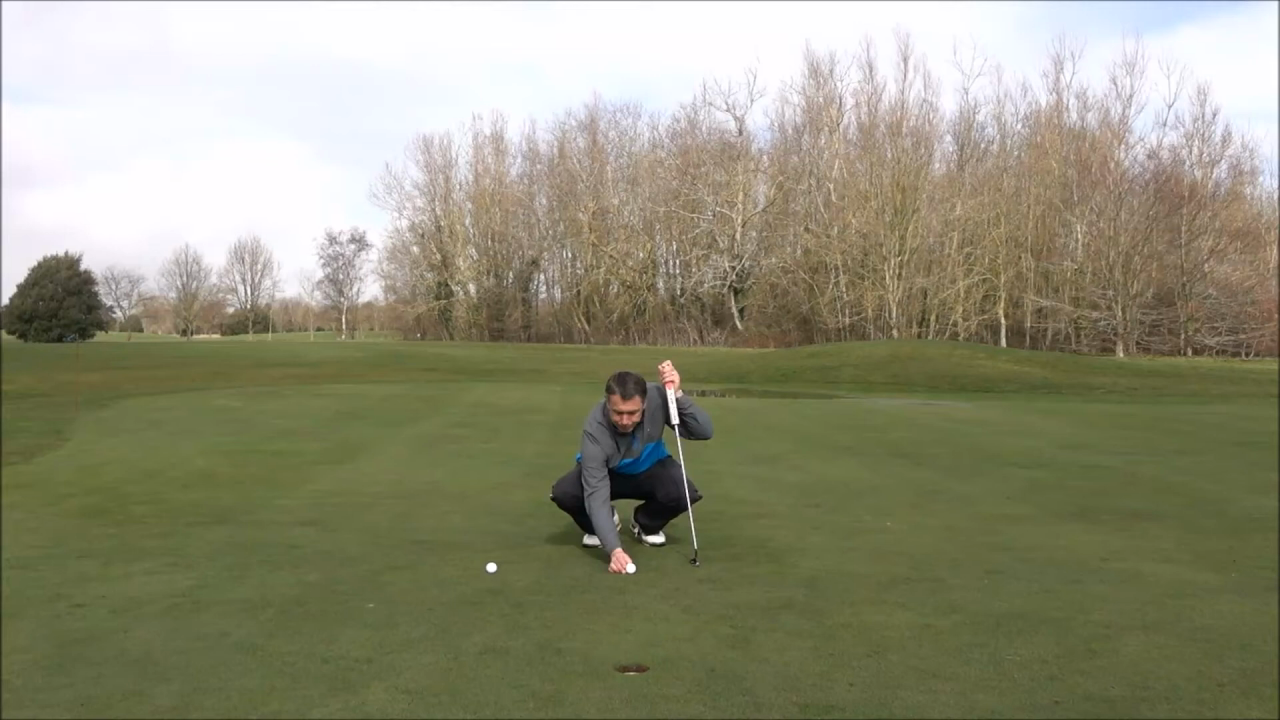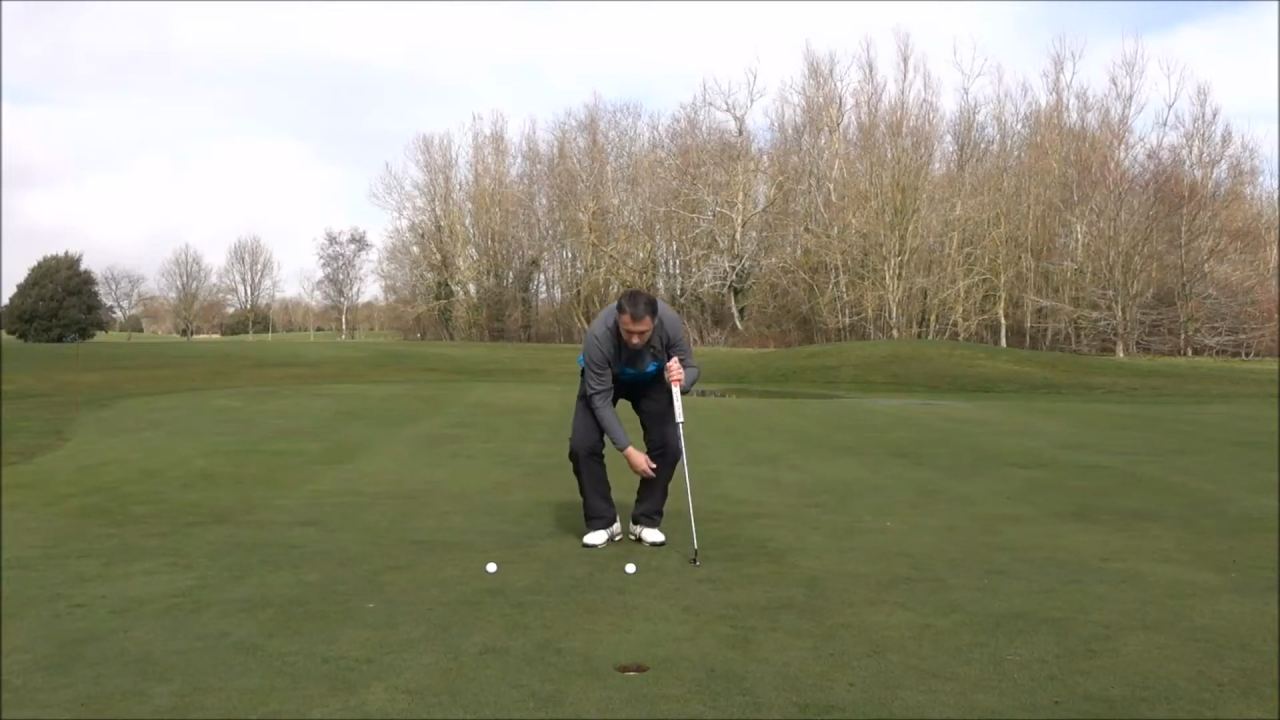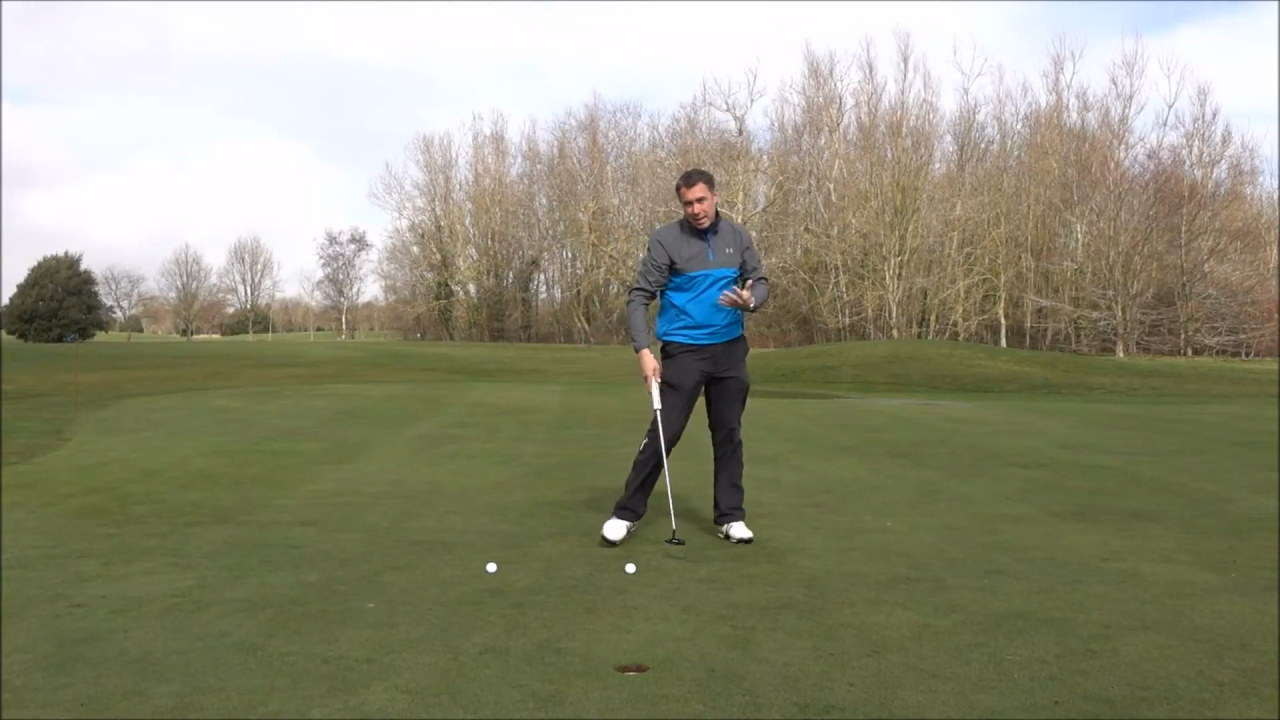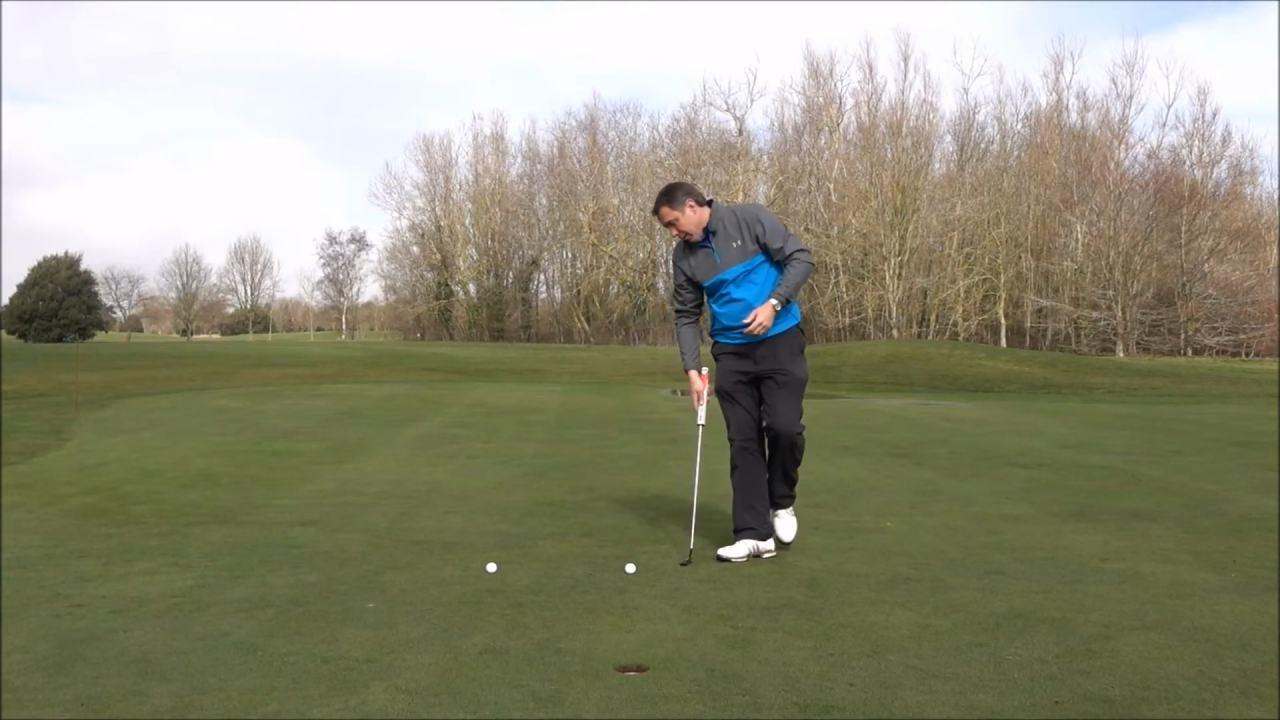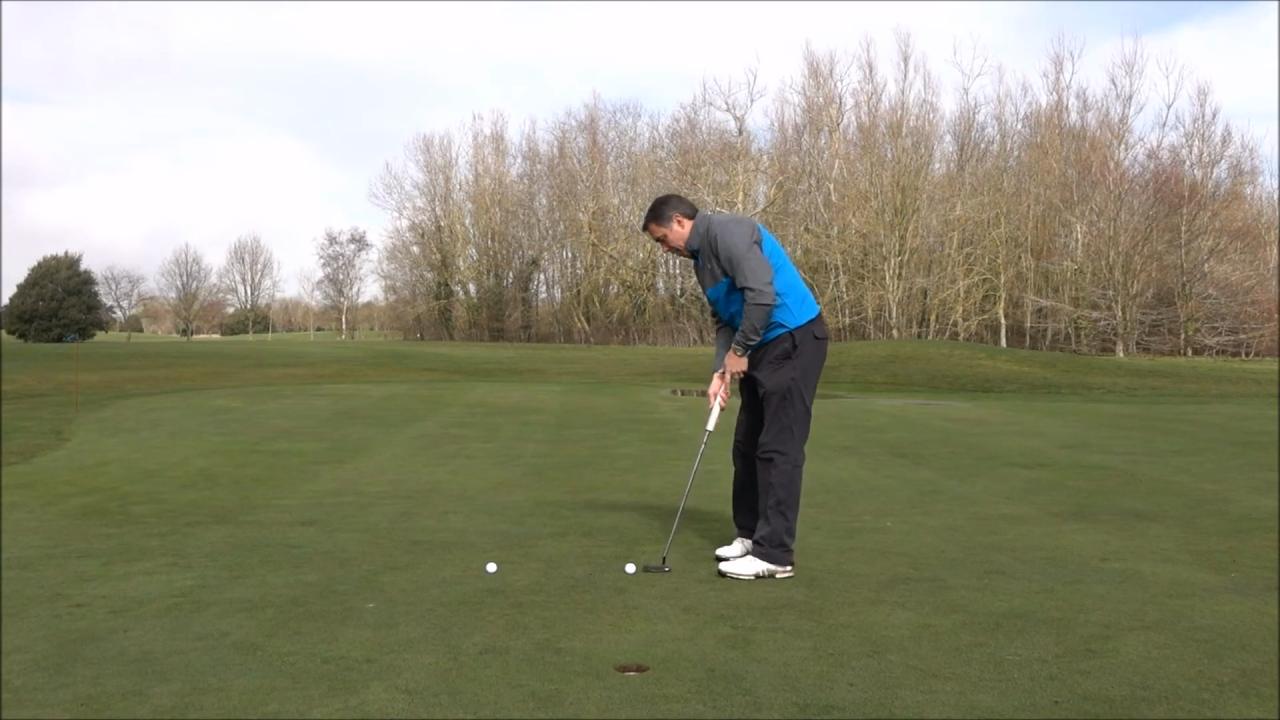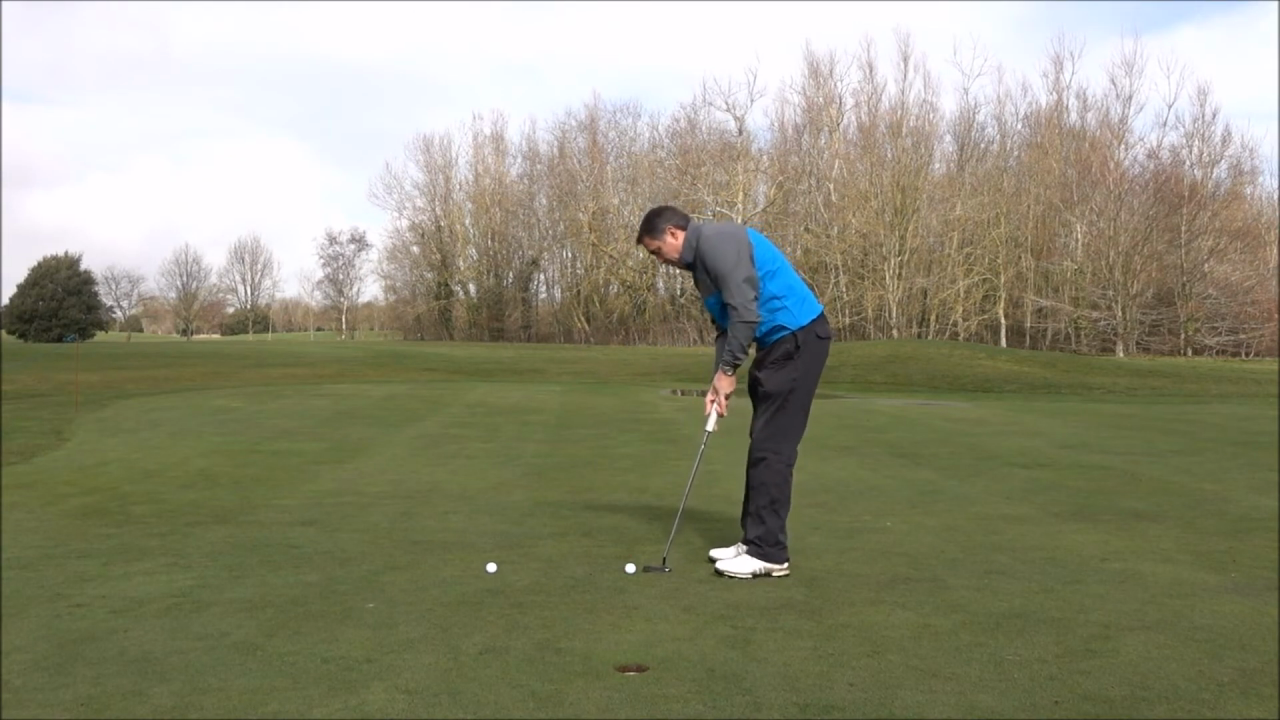
dt=0.7s
person 1, frame 1
left shoulder: (658, 397)
right shoulder: (596, 428)
left elbow: (704, 432)
right elbow: (597, 494)
left wrist: (678, 394)
right wrist: (615, 550)
left hip: (650, 468)
right hip: (607, 474)
left knee: (684, 495)
right knee: (564, 493)
left ankle: (646, 523)
right ankle: (601, 525)
person 1, frame 2
left shoulder: (669, 321)
right shoulder: (599, 334)
left elbow: (691, 369)
right elbow: (601, 398)
left wrist: (682, 378)
right wrist: (627, 450)
left hip: (651, 380)
right hip: (603, 381)
left knee: (667, 445)
right knee: (583, 445)
left ankle: (645, 520)
right ankle: (603, 522)
person 1, frame 3
left shoulder: (738, 236)
right shoulder: (665, 240)
left elbow: (760, 284)
right elbow: (639, 298)
left wrist: (749, 300)
right wrist: (644, 351)
left hip: (729, 349)
right hip: (681, 351)
left knee: (728, 434)
right knee: (665, 431)
left ankle: (730, 516)
right ankle: (627, 512)
person 1, frame 4
left shoulder: (751, 219)
right shoulder: (684, 256)
left elbow: (800, 258)
right elbow: (686, 317)
left wrist: (773, 303)
right wrist: (692, 369)
left hip: (781, 339)
right hip: (732, 351)
left knee: (784, 427)
right knee: (743, 441)
left ankle: (781, 500)
right ankle: (754, 533)
person 1, frame 5
left shoulder: (726, 231)
right shoulder: (703, 256)
left elbow: (761, 295)
right elbow: (726, 319)
left wrist: (739, 351)
right wrist: (721, 370)
left hip: (793, 339)
right hip: (769, 344)
left knee: (778, 446)
right knee: (747, 443)
left ankle: (774, 554)
right ankle: (751, 534)
person 1, frame 6
left shoulder: (716, 241)
right shoulder: (702, 262)
left elbow: (746, 311)
right elbow: (727, 323)
left wrist: (727, 371)
right wrist: (718, 380)
left hip: (797, 337)
right hip: (781, 341)
left knee: (772, 446)
right knee: (764, 444)
left ankle: (769, 553)
right ankle: (757, 542)
